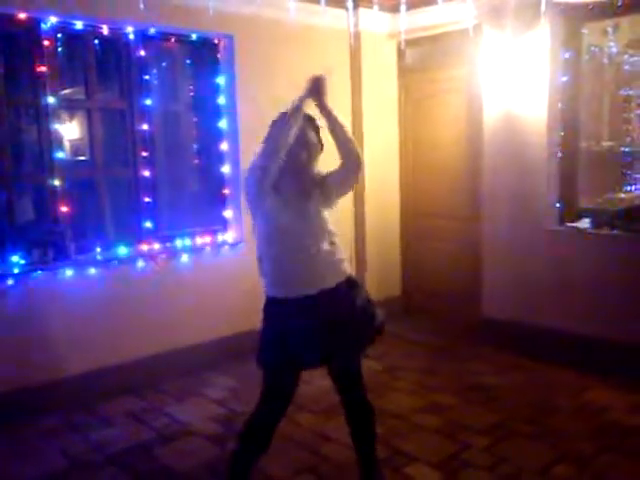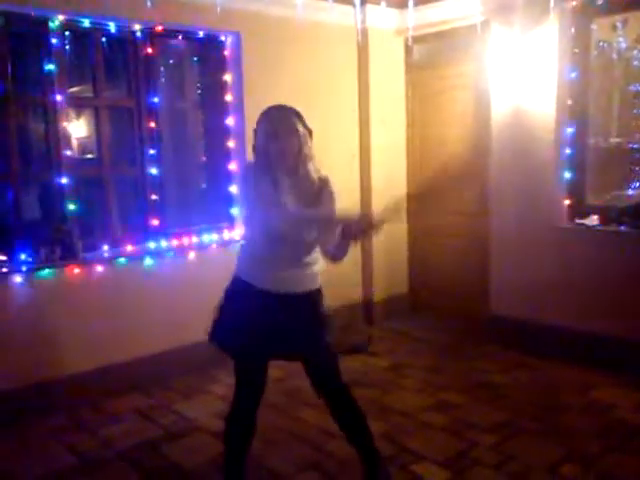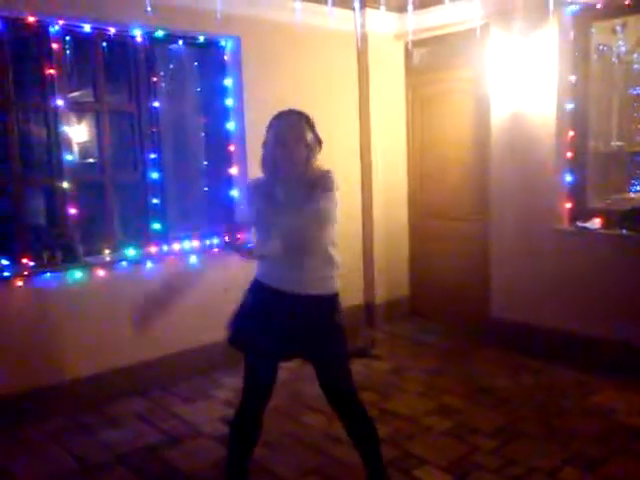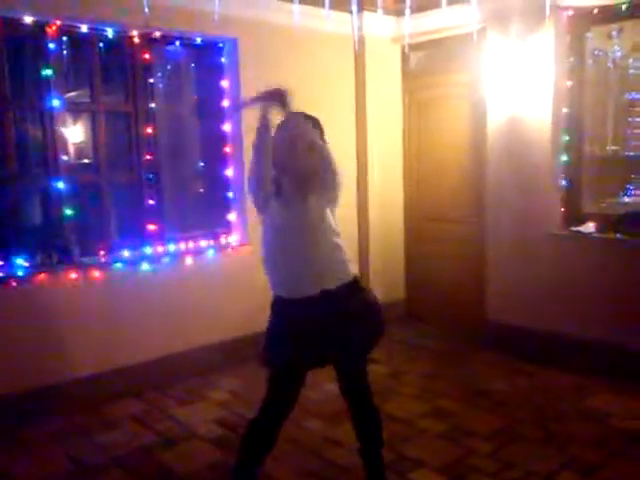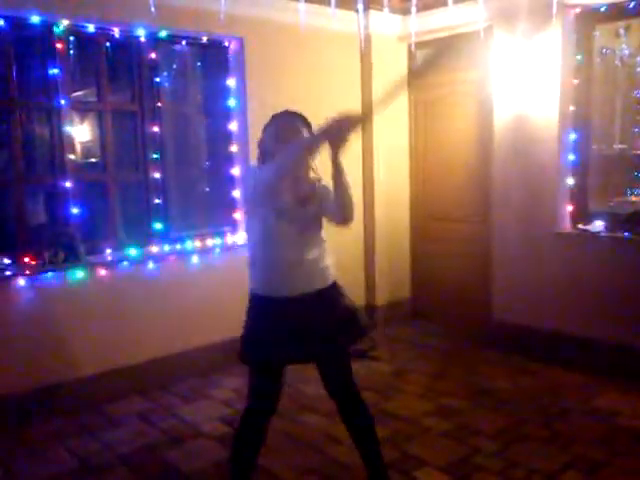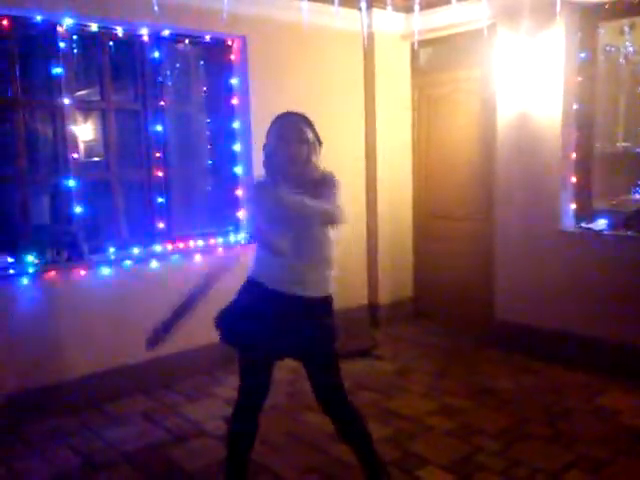
dt=0.3s
person 1, frame 1
left shoulder: (319, 186)
right shoulder: (257, 185)
left elbow: (353, 171)
right elbow: (272, 152)
left wrist: (324, 110)
right wrist: (301, 106)
left hip: (336, 299)
right hip: (287, 308)
left knee: (353, 392)
right knee: (274, 403)
person 1, frame 2
left shoulder: (321, 187)
right shoulder: (253, 178)
left elbow: (333, 253)
right elbow: (284, 220)
left wrist: (348, 234)
right wrist: (342, 220)
left hip: (303, 301)
right hip: (254, 300)
left knee: (333, 389)
right knee: (247, 397)
person 1, frame 3
left shoulder: (324, 183)
right shoulder: (259, 189)
left elbow: (320, 217)
right elbow: (266, 245)
right wrist: (257, 249)
left hip: (318, 303)
right hip: (269, 301)
left knee: (342, 395)
right knee: (253, 398)
person 1, frame 4
left shoulder: (322, 188)
right shoulder: (267, 191)
left elbow: (323, 161)
right elbow: (260, 169)
left wrist: (289, 114)
right wrist: (267, 113)
left hip: (341, 301)
right hip: (293, 309)
left knee: (358, 394)
right knee: (277, 405)
person 1, frame 5
left shoulder: (318, 189)
right shoulder: (256, 181)
left elbow: (344, 217)
right elbow: (277, 173)
left wrist: (336, 152)
right wrist: (322, 133)
left hip: (321, 303)
right hip: (270, 307)
left knee: (346, 394)
right knee: (261, 404)
person 1, frame 6
left shoulder: (325, 183)
right shoulder: (261, 191)
left elbow: (333, 215)
right elbow: (274, 244)
left wrist: (291, 201)
right wrist: (267, 238)
left hip: (312, 306)
right hip: (264, 301)
left knee: (333, 398)
right knee: (251, 398)
